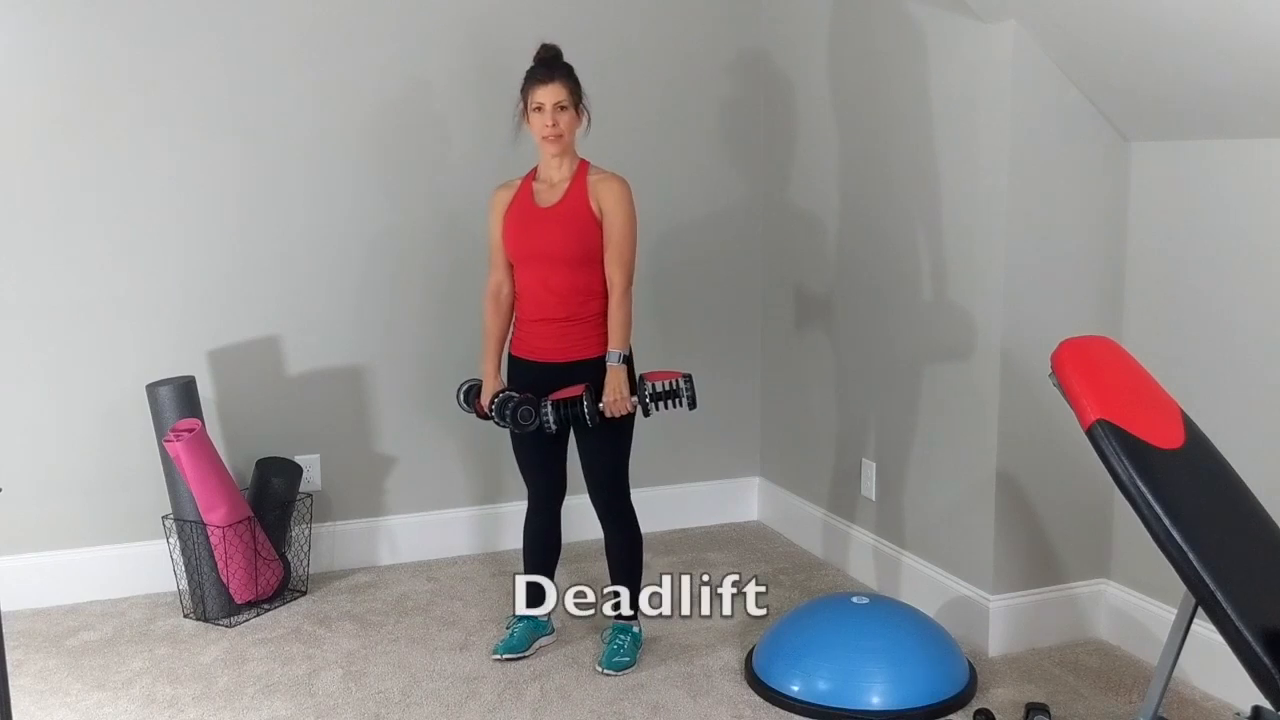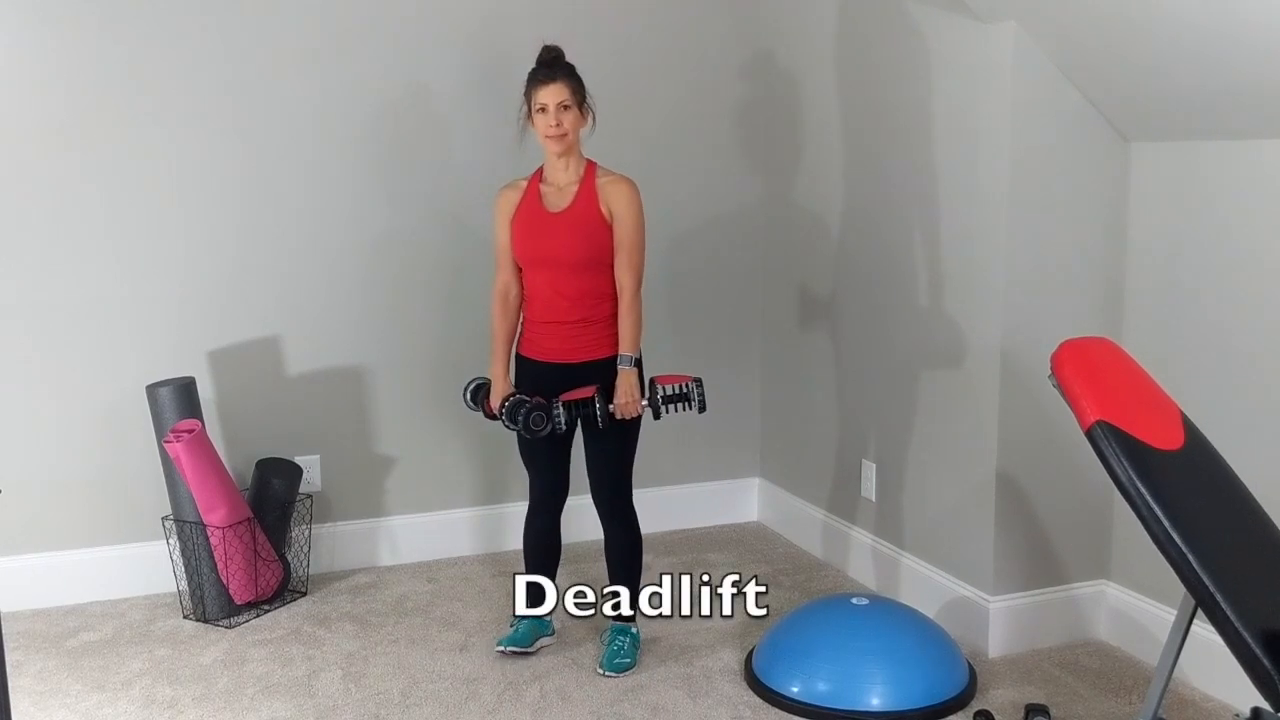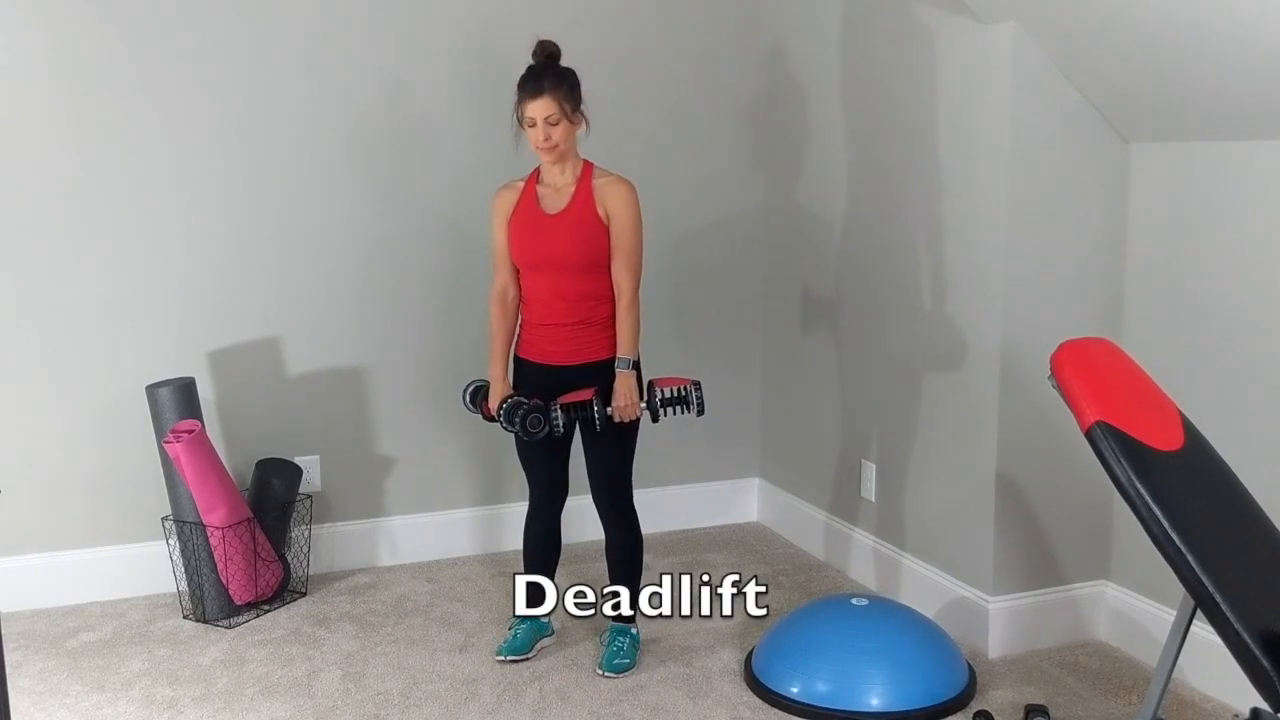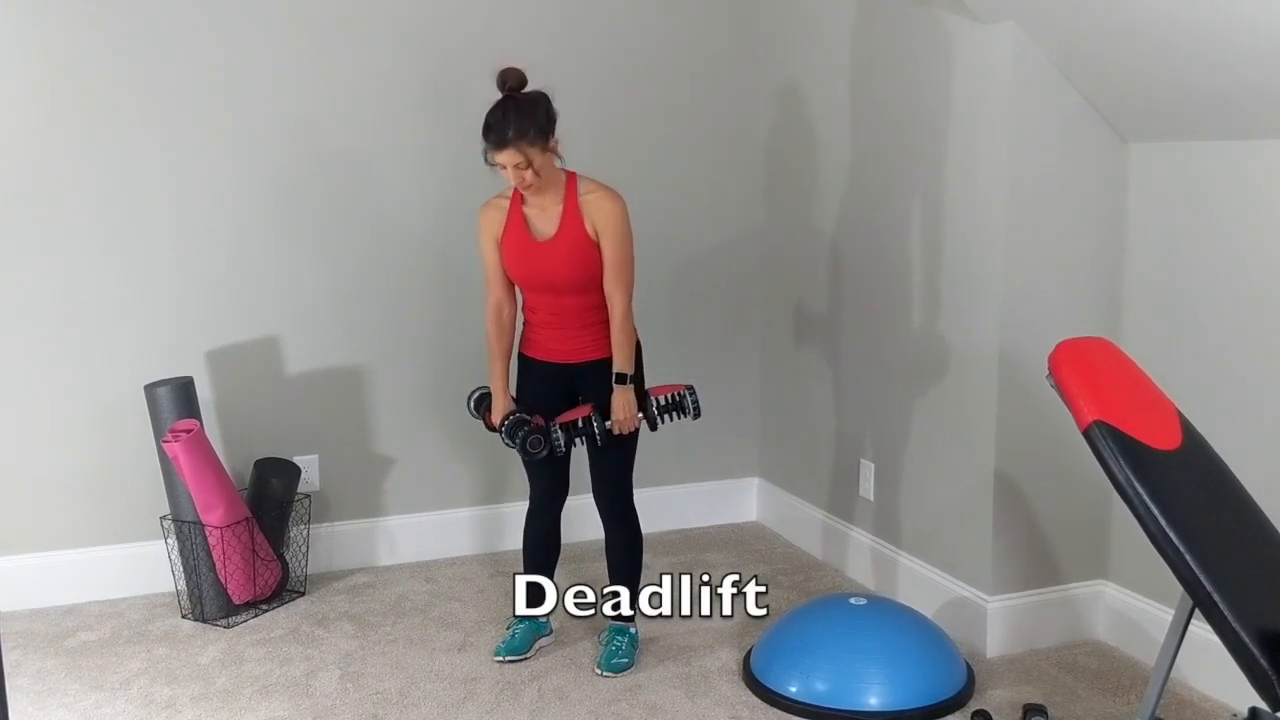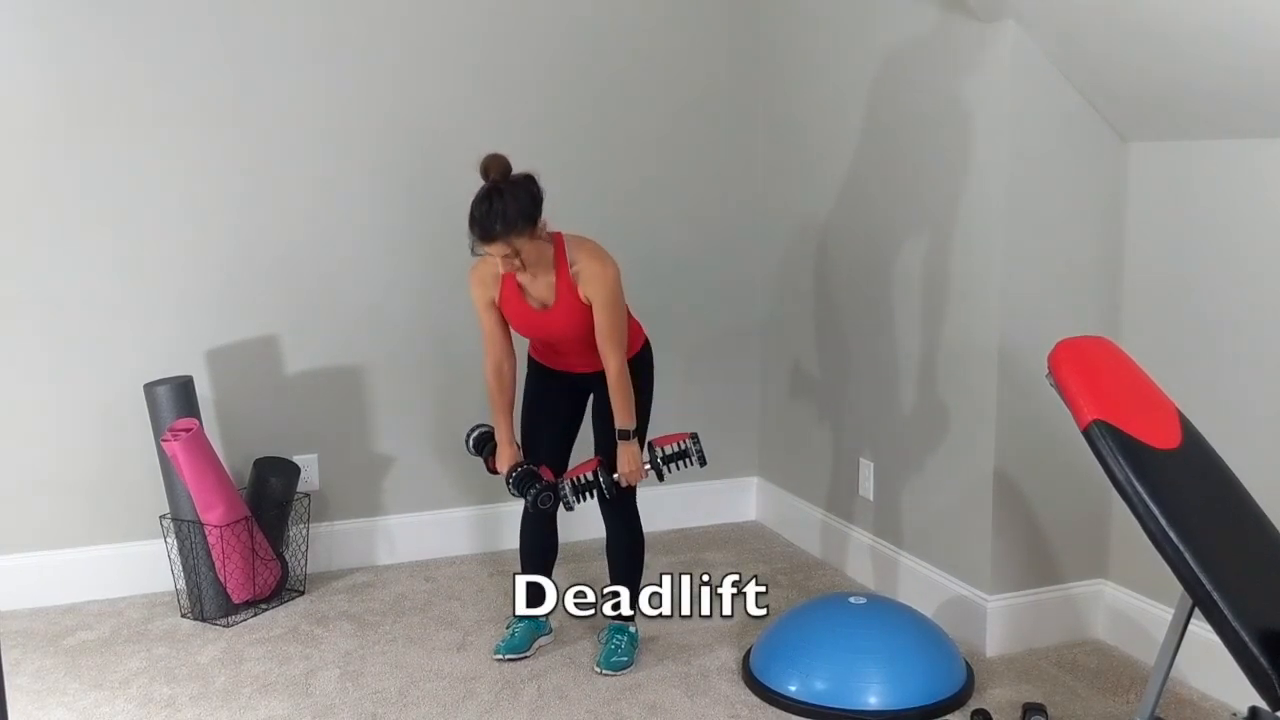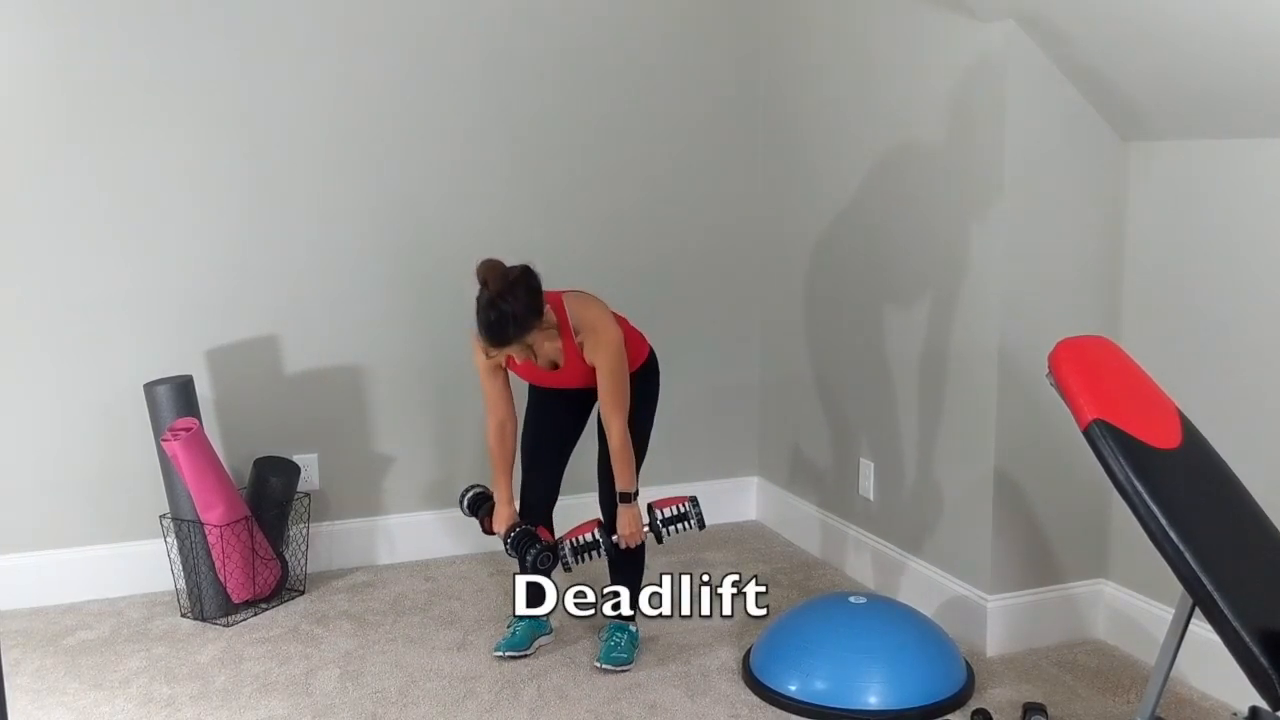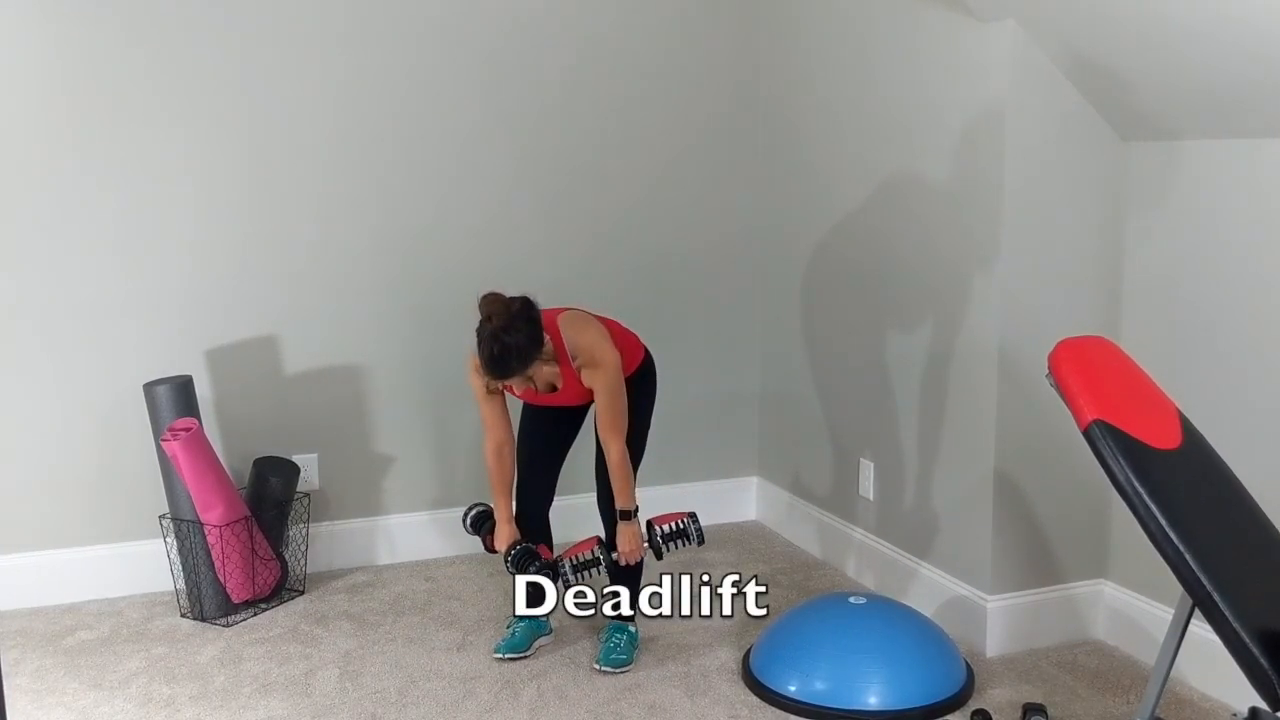
dt=0.7s
person 1, frame 1
left shoulder: (607, 189)
right shoulder: (506, 197)
left elbow: (619, 286)
right elbow: (500, 288)
left wrist: (617, 367)
right wrist: (490, 371)
left hip: (593, 366)
right hip: (529, 369)
left knee: (610, 497)
right knee: (542, 495)
left ankle: (625, 622)
right ankle: (535, 614)
person 1, frame 2
left shoulder: (616, 192)
right shoulder: (511, 199)
left elbow: (628, 289)
right elbow: (507, 290)
left wrist: (628, 369)
right wrist: (499, 373)
left hip: (603, 367)
right hip: (537, 369)
left knee: (612, 498)
right knee: (544, 495)
left ankle: (623, 624)
right ankle: (535, 615)
person 1, frame 3
left shoulder: (614, 193)
right shoulder: (508, 200)
left elbow: (625, 291)
right elbow: (505, 292)
left wrist: (626, 371)
right wrist: (497, 375)
left hip: (601, 369)
right hip: (536, 372)
left knee: (613, 500)
right knee: (543, 499)
left ankle: (623, 626)
right ankle: (535, 617)
person 1, frame 4
left shoulder: (601, 205)
right shoulder: (494, 216)
left elbow: (619, 303)
right elbow: (500, 307)
left wrist: (623, 385)
right wrist: (499, 389)
left hip: (605, 365)
right hip: (541, 368)
left knee: (612, 499)
right knee: (544, 496)
left ankle: (622, 625)
right ankle: (533, 616)
person 1, frame 5
left shoulder: (592, 266)
right shoulder: (485, 278)
left elbow: (613, 361)
right elbow: (499, 362)
left wrist: (626, 439)
right wrist: (504, 439)
left hip: (622, 369)
right hip: (550, 372)
left knee: (617, 498)
left ankle: (622, 623)
right ankle: (532, 616)
person 1, frame 6
left shoulder: (595, 327)
right shoulder: (489, 341)
left elbow: (615, 425)
right elbow: (500, 422)
left wrist: (628, 500)
right wrist: (503, 500)
left hip: (630, 374)
right hip: (555, 387)
left knee: (613, 504)
right knee: (535, 496)
left ankle: (624, 621)
right ankle: (533, 615)
person 1, frame 7
left shoulder: (593, 350)
right shoulder: (487, 364)
left elbow: (614, 444)
right elbow: (498, 442)
left wrist: (628, 520)
right wrist: (503, 519)
left hip: (628, 376)
right hip: (552, 394)
left knee: (611, 502)
right knee: (530, 497)
left ankle: (622, 623)
right ankle: (533, 616)
